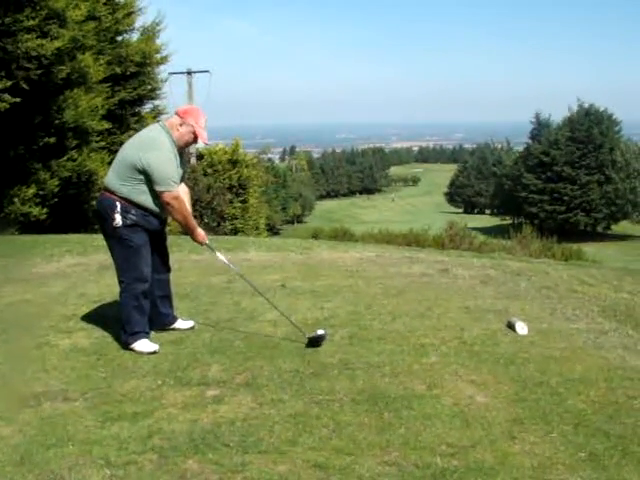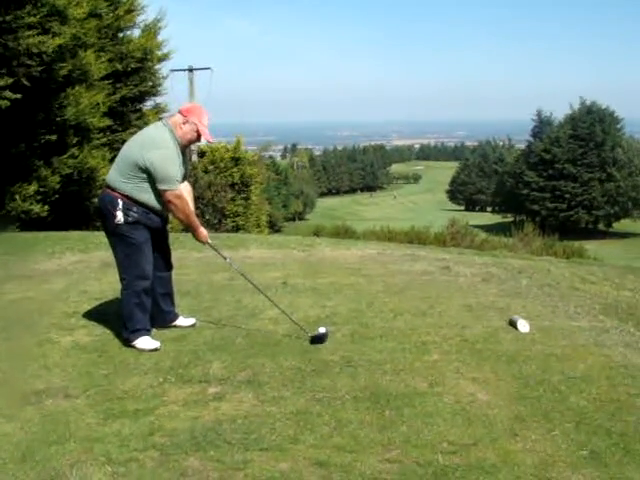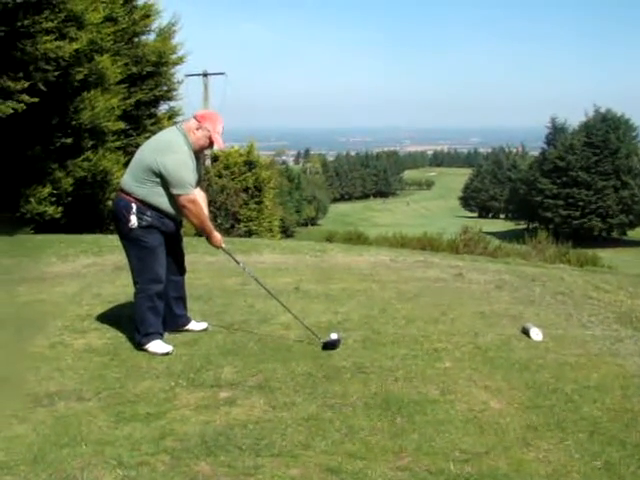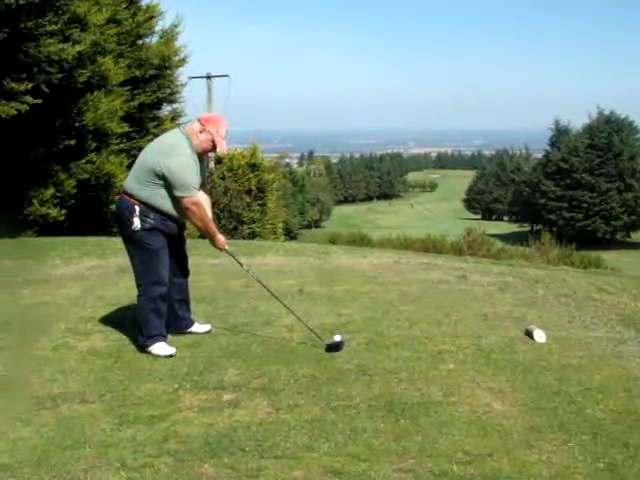
dt=0.4s
person 1, frame 1
left shoulder: (172, 142)
right shoulder: (159, 149)
left elbow: (180, 186)
right elbow: (171, 199)
left wrist: (190, 222)
right wrist: (194, 229)
left hip: (146, 214)
right hip: (123, 214)
left knee: (159, 268)
right knee: (137, 276)
left ankle: (163, 318)
right ankle: (134, 335)
person 1, frame 2
left shoulder: (176, 141)
right shoulder: (161, 147)
left elbow: (182, 184)
right elbow: (173, 198)
left wrist: (193, 221)
right wrist: (196, 229)
left hip: (148, 211)
right hip: (124, 211)
left knee: (161, 266)
right knee: (139, 273)
left ankle: (164, 316)
right ankle: (135, 332)
person 1, frame 3
left shoulder: (190, 146)
right shoulder: (175, 151)
left elbow: (196, 189)
right elbow: (187, 202)
left wrist: (208, 225)
right wrist: (210, 233)
left hip: (162, 215)
right hip: (138, 215)
left knee: (174, 269)
right knee: (151, 277)
left ankle: (176, 320)
right ankle: (148, 335)
person 1, frame 4
left shoulder: (193, 148)
right shoulder: (178, 154)
left elbow: (200, 192)
right elbow: (191, 204)
left wrist: (211, 227)
right wrist: (213, 235)
left hip: (165, 217)
right hip: (141, 217)
left knee: (177, 271)
right knee: (155, 279)
left ankle: (180, 322)
right ankle: (151, 338)
